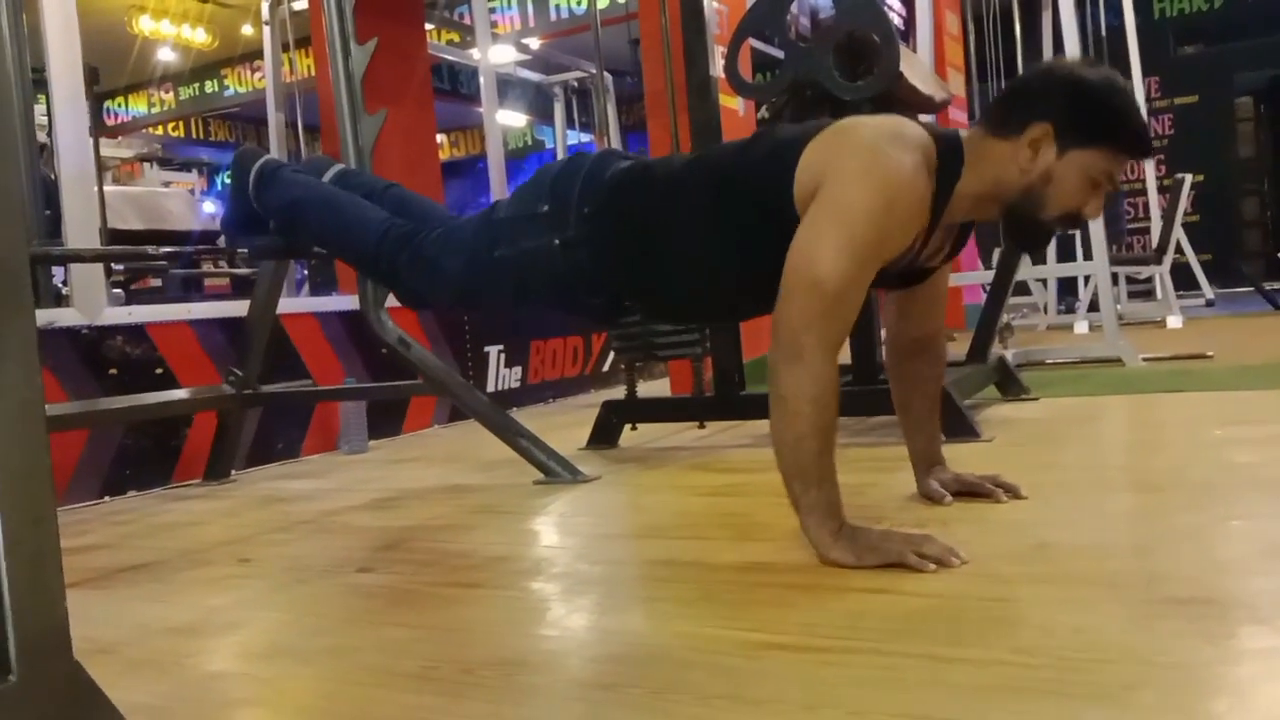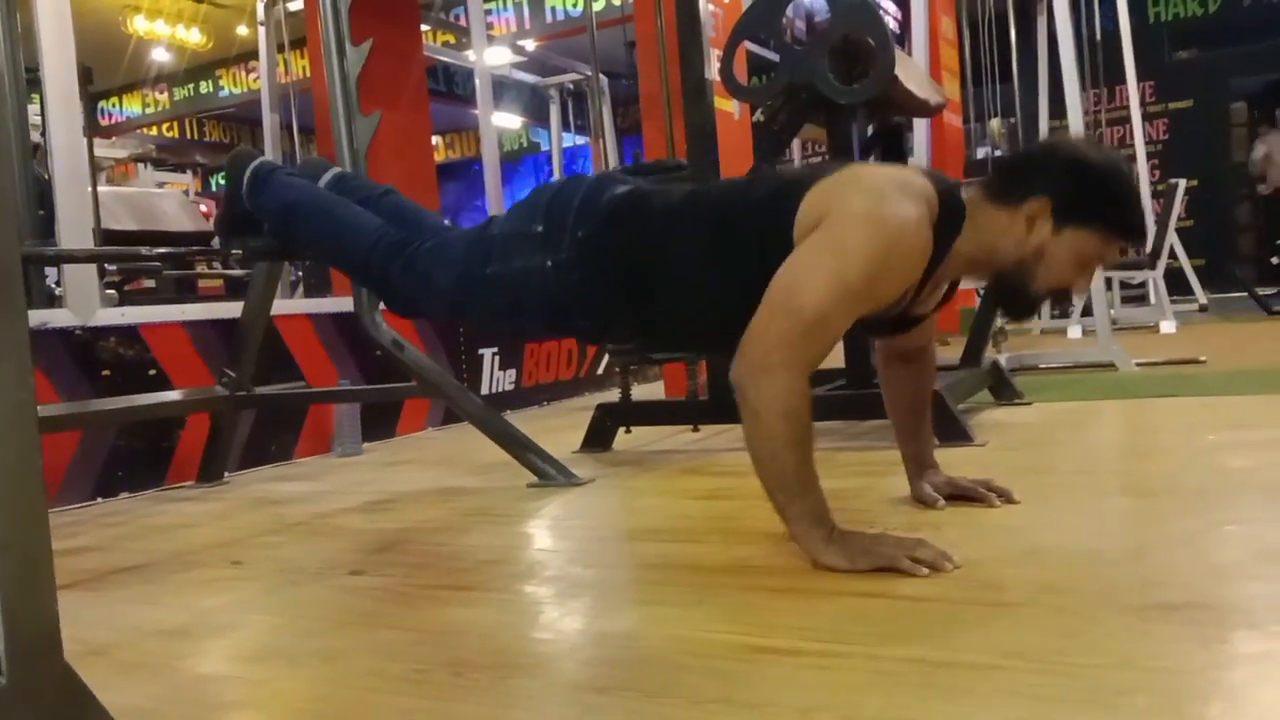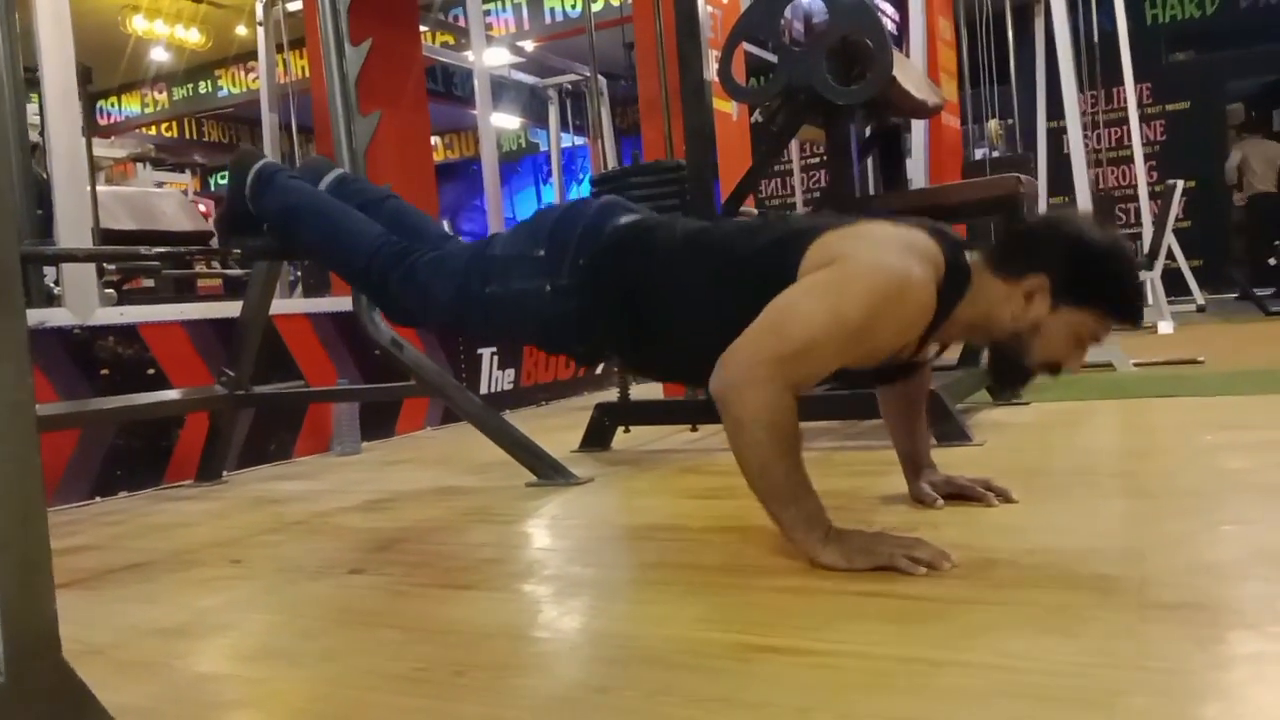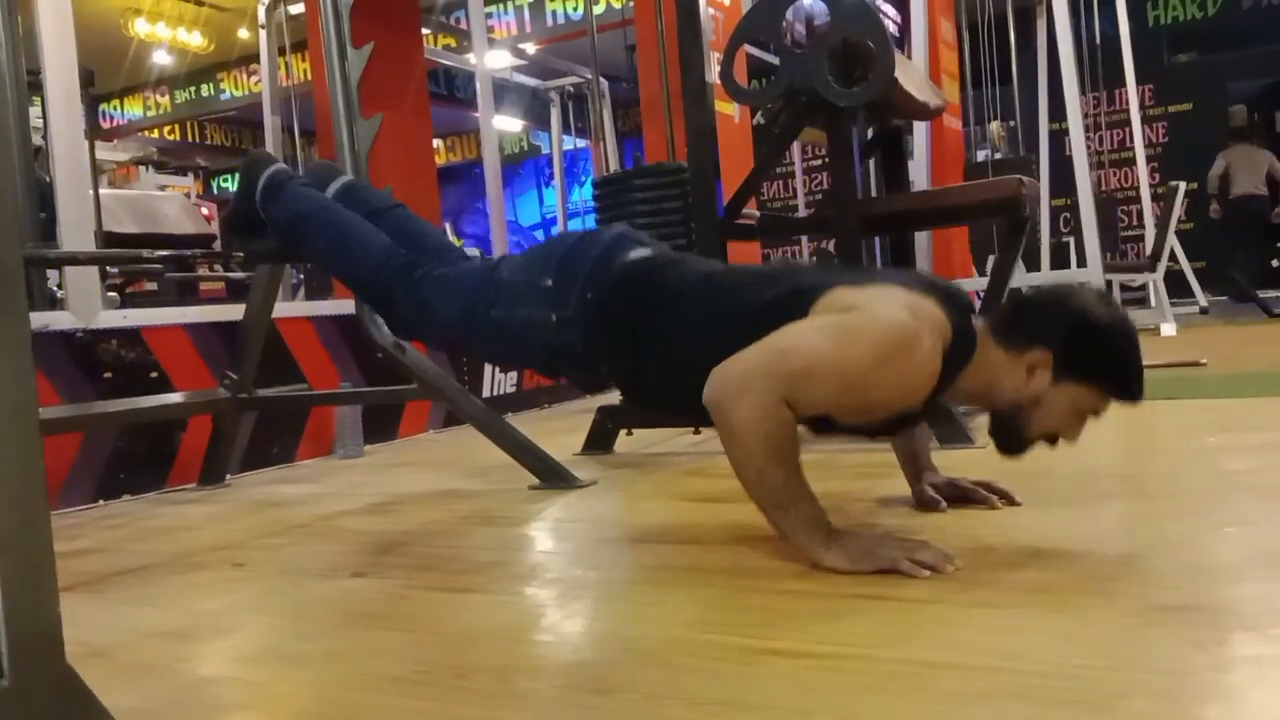
dt=0.2s
person 1, frame 1
left shoulder: (954, 203)
right shoulder: (890, 178)
left elbow: (917, 337)
right elbow: (801, 352)
left wrist: (930, 467)
right wrist: (830, 534)
left hip: (630, 249)
right hip: (589, 227)
left knee: (433, 248)
right knee: (415, 264)
left ankle: (330, 178)
right ankle: (269, 185)
person 1, frame 2
left shoulder: (945, 247)
right shoulder: (893, 227)
left elbow: (904, 351)
right elbow: (765, 368)
left wrist: (923, 471)
right wrist: (820, 538)
left hip: (631, 253)
right hip: (585, 250)
left knee: (430, 256)
right knee: (411, 274)
left ankle: (331, 185)
right ankle: (263, 190)
person 1, frame 3
left shoulder: (941, 289)
right shoulder: (898, 282)
left elbow: (901, 365)
right elbow: (746, 378)
left wrist: (920, 470)
right wrist: (820, 539)
left hip: (633, 262)
right hip: (586, 275)
left knee: (435, 268)
right knee: (409, 281)
left ankle: (328, 184)
right ankle: (265, 188)
person 1, frame 4
left shoulder: (948, 332)
right shoulder: (906, 345)
right elbow: (739, 388)
left wrist: (922, 475)
right wrist: (821, 541)
left hip: (641, 282)
right hip: (593, 305)
left knee: (440, 279)
right knee: (413, 293)
left ankle: (334, 189)
right ankle: (275, 193)
